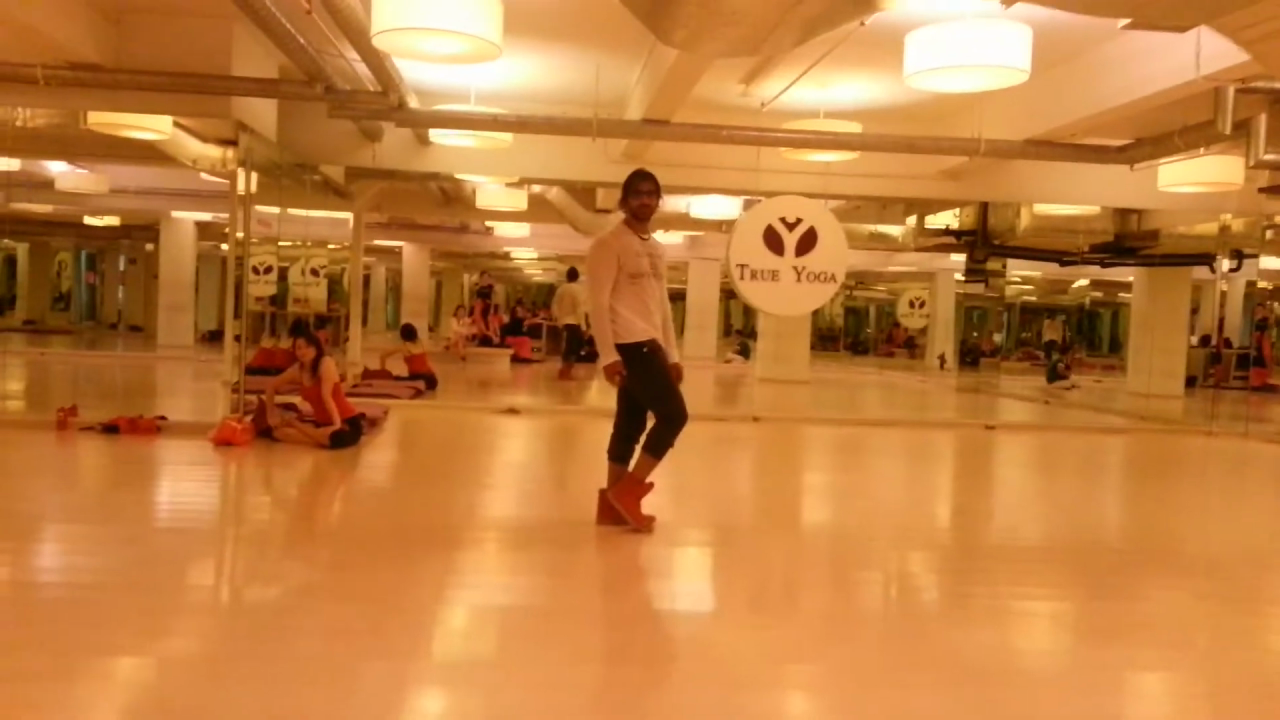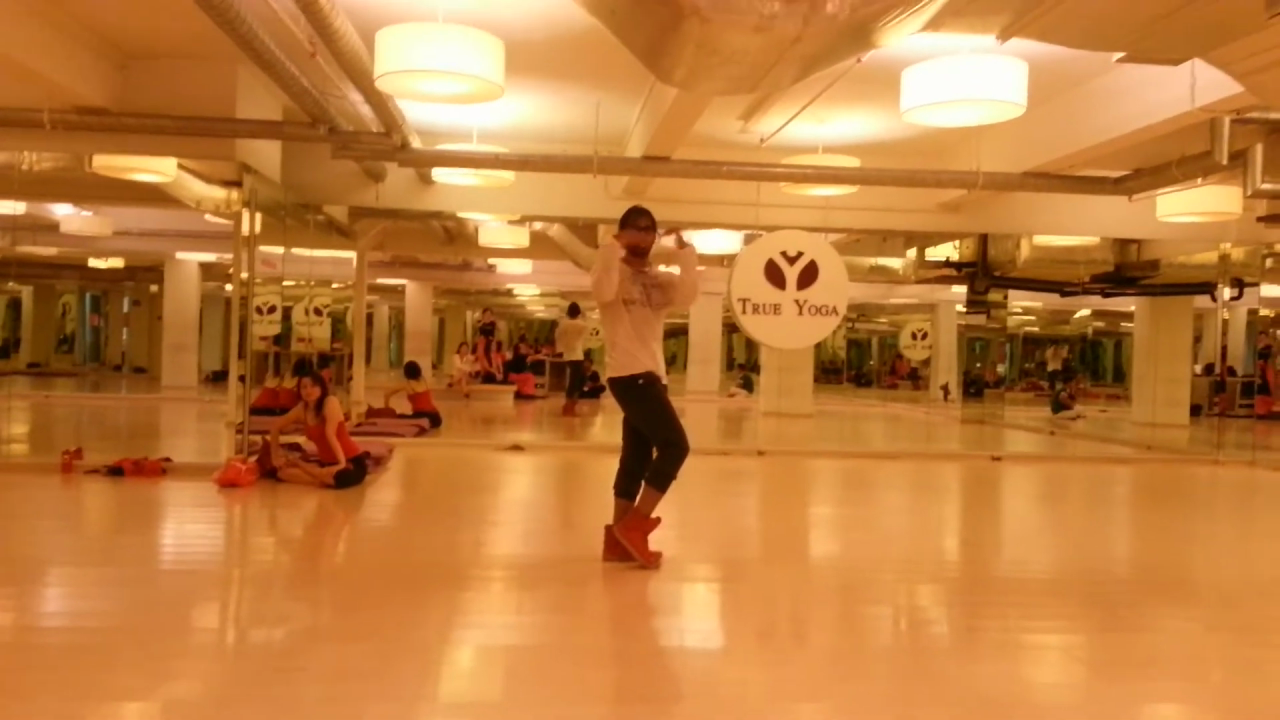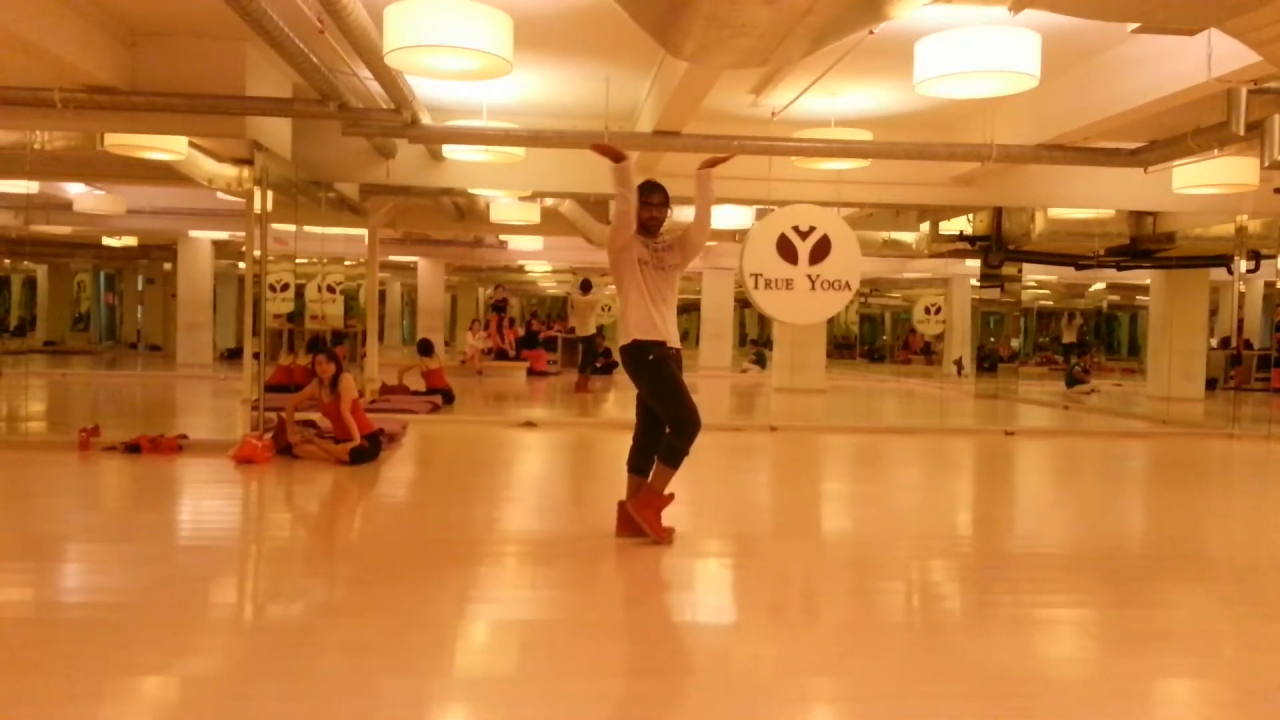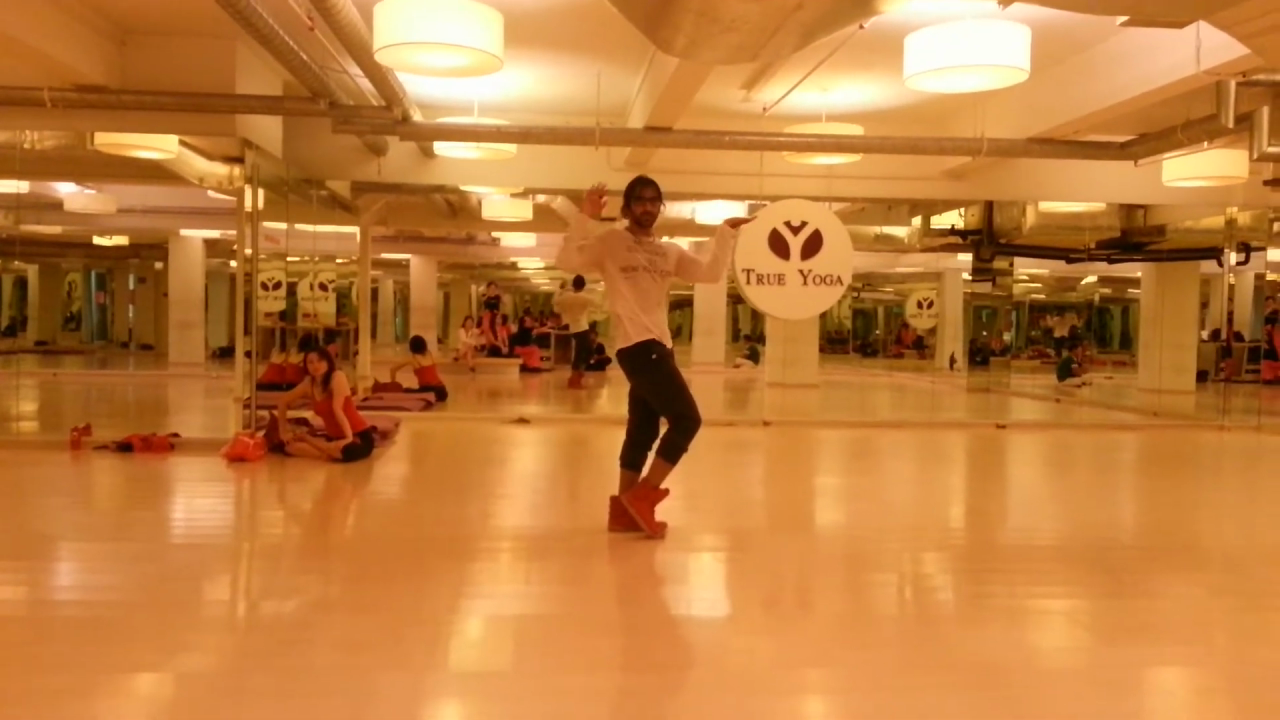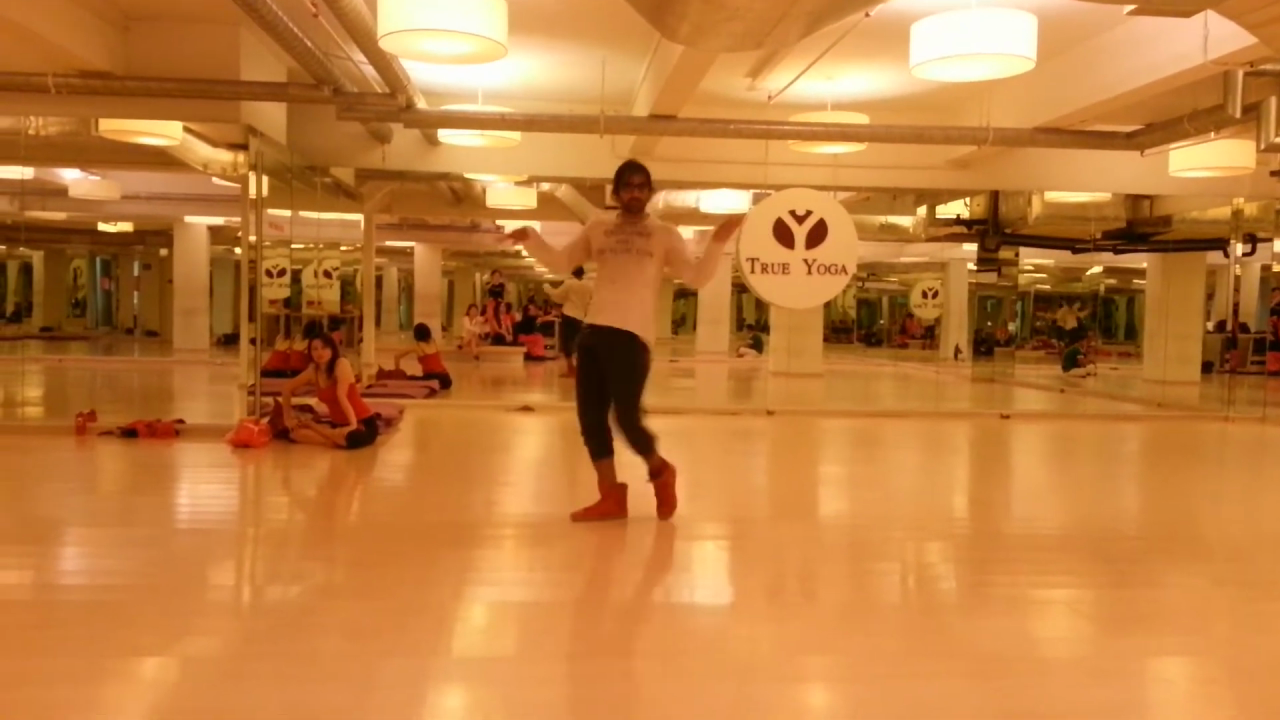
dt=1s
person 1, frame 1
left shoulder: (657, 249)
right shoulder: (609, 243)
right elbow: (598, 301)
left wrist: (672, 354)
right wrist: (608, 355)
left hip: (650, 344)
right hip: (630, 345)
left knee: (630, 423)
right knee: (673, 414)
left ankle: (612, 501)
right ankle: (629, 488)
person 1, frame 2
left shoulder: (663, 280)
right shoulder: (610, 270)
left elbow: (687, 297)
right elbow: (603, 292)
left wrist: (687, 255)
right wrist: (614, 247)
left hip: (653, 375)
right hip: (629, 374)
left knee: (637, 457)
right knee: (674, 445)
left ankle: (619, 537)
right ankle: (635, 524)
person 1, frame 3
left shoulder: (676, 249)
right shoulder: (623, 245)
left elbow: (703, 225)
right elbow: (623, 218)
left wrist: (704, 177)
right wrist: (622, 167)
left hip: (669, 348)
right hip: (640, 346)
left knee: (650, 432)
right knee: (686, 421)
left ankle: (632, 512)
right ankle: (648, 500)
person 1, frame 4
left shoulder: (670, 252)
right shoulder: (611, 240)
left elbow: (712, 274)
right elbow: (569, 261)
left wrist: (726, 232)
right wrist: (585, 217)
left hip: (659, 346)
right hip: (637, 346)
left knee: (643, 430)
right knee: (686, 418)
left ankle: (624, 508)
right ankle: (643, 495)
person 1, frame 5
left shoulder: (664, 233)
right shoulder: (598, 228)
left elbow: (697, 277)
right elbow: (560, 261)
left wrist: (718, 241)
right wrist: (531, 239)
left hip: (631, 334)
right hip: (595, 332)
left knee: (627, 418)
right knee: (590, 418)
left ankle: (659, 469)
right ankle: (612, 497)
